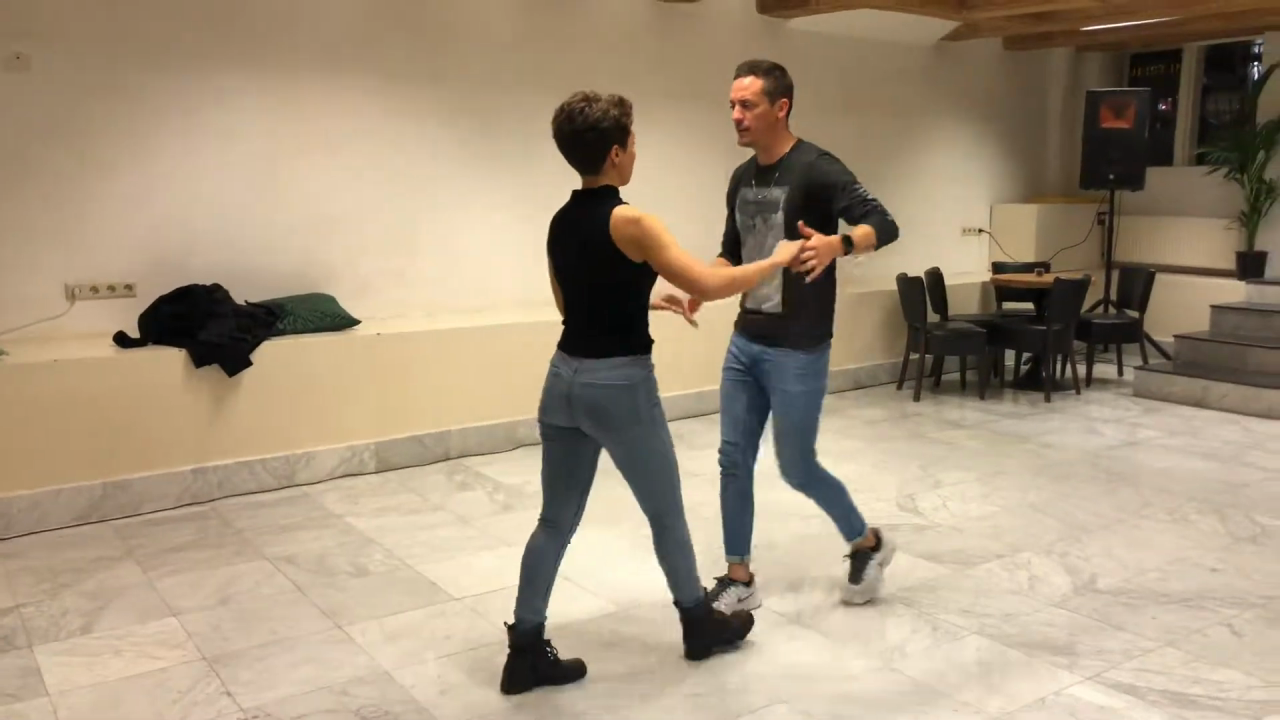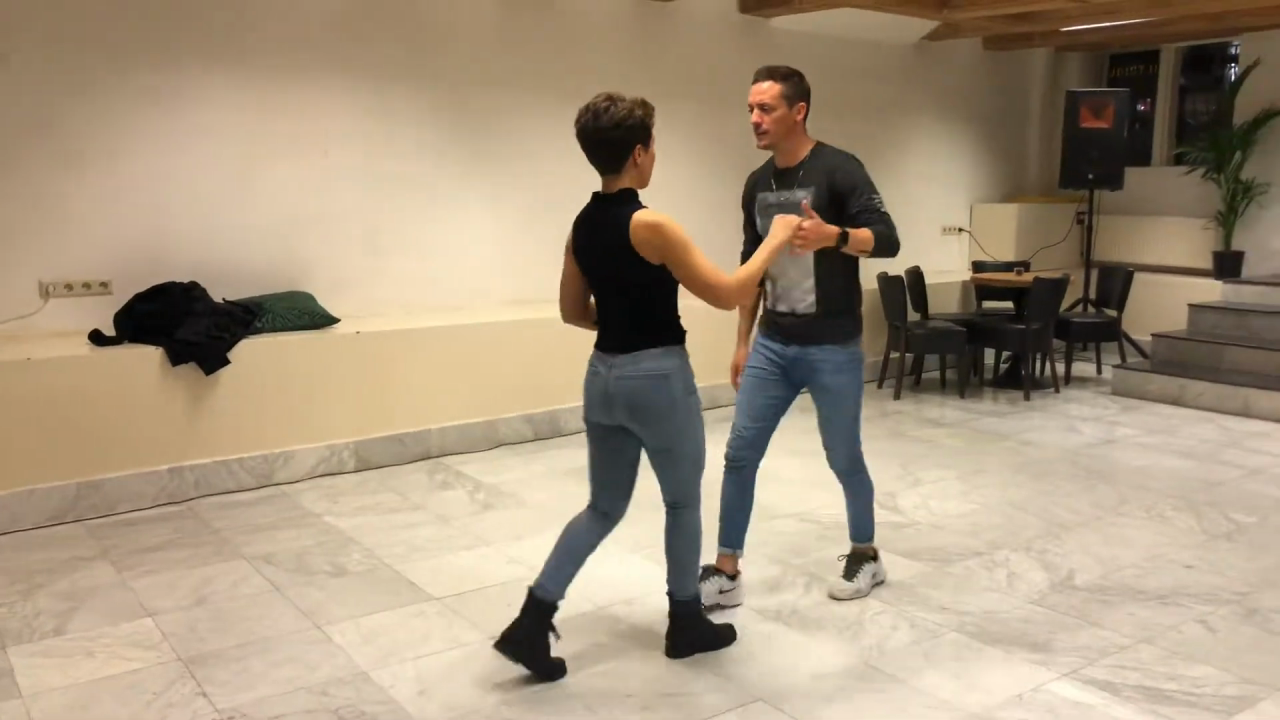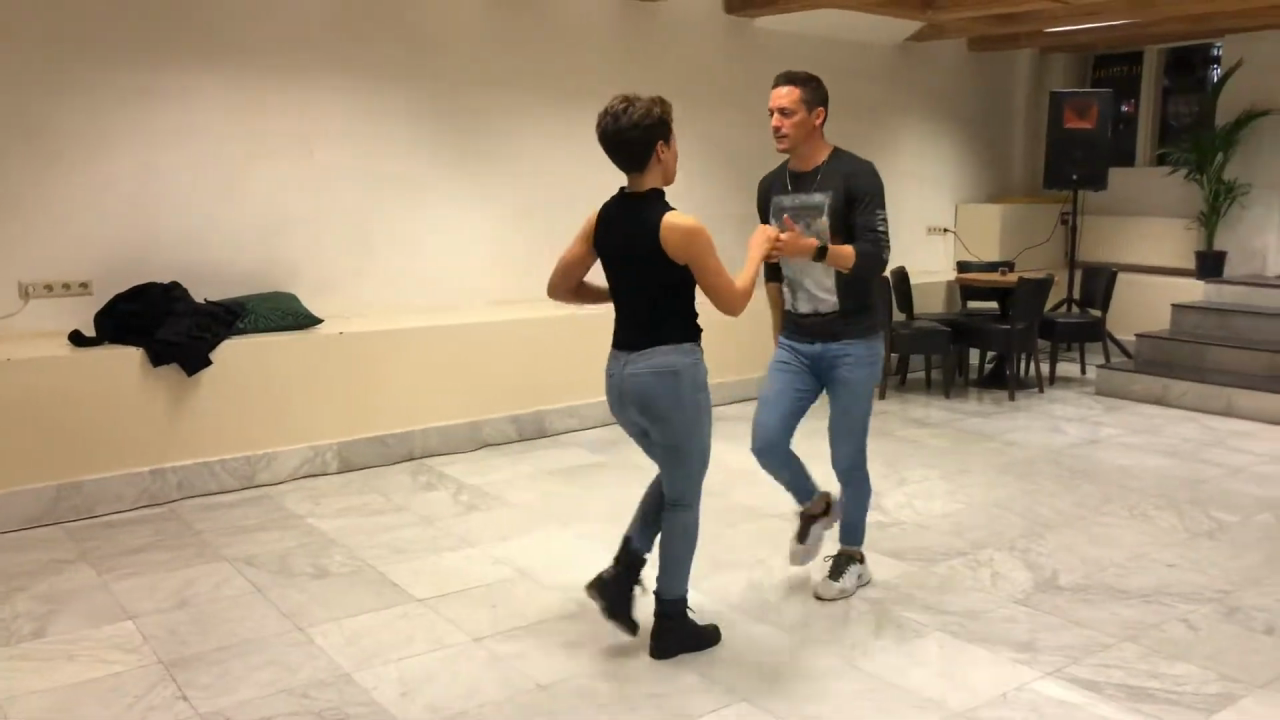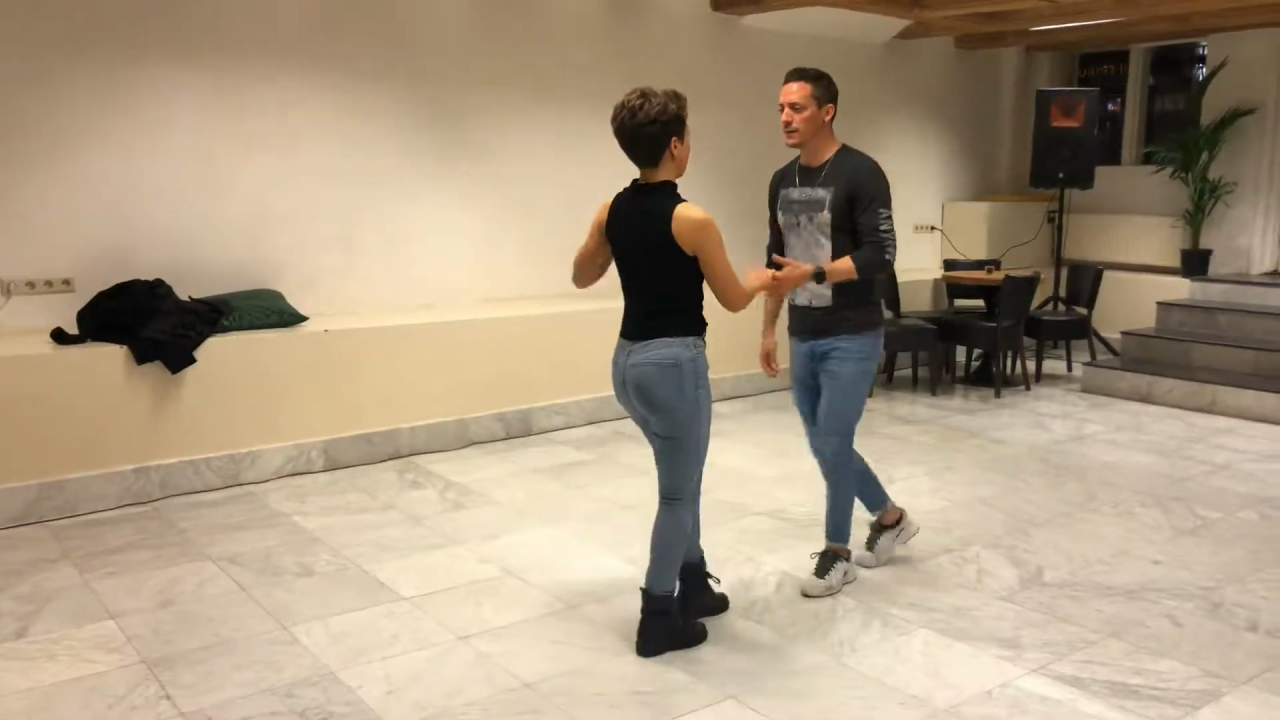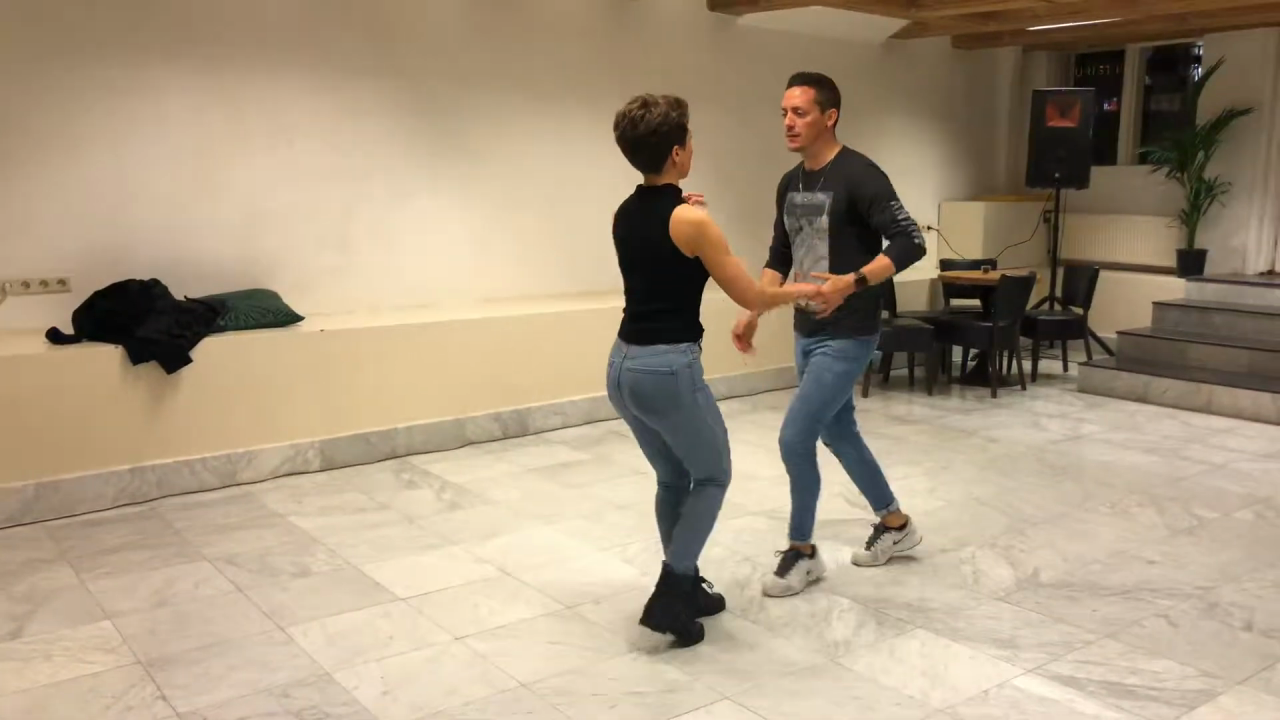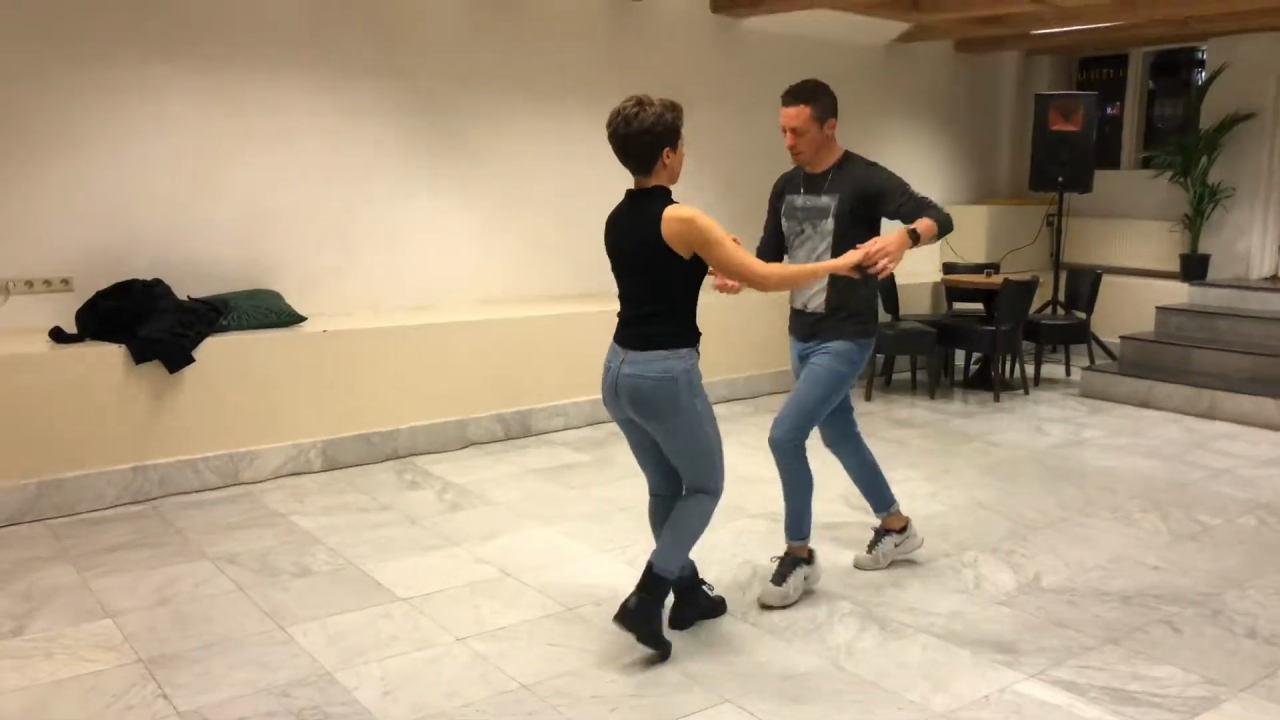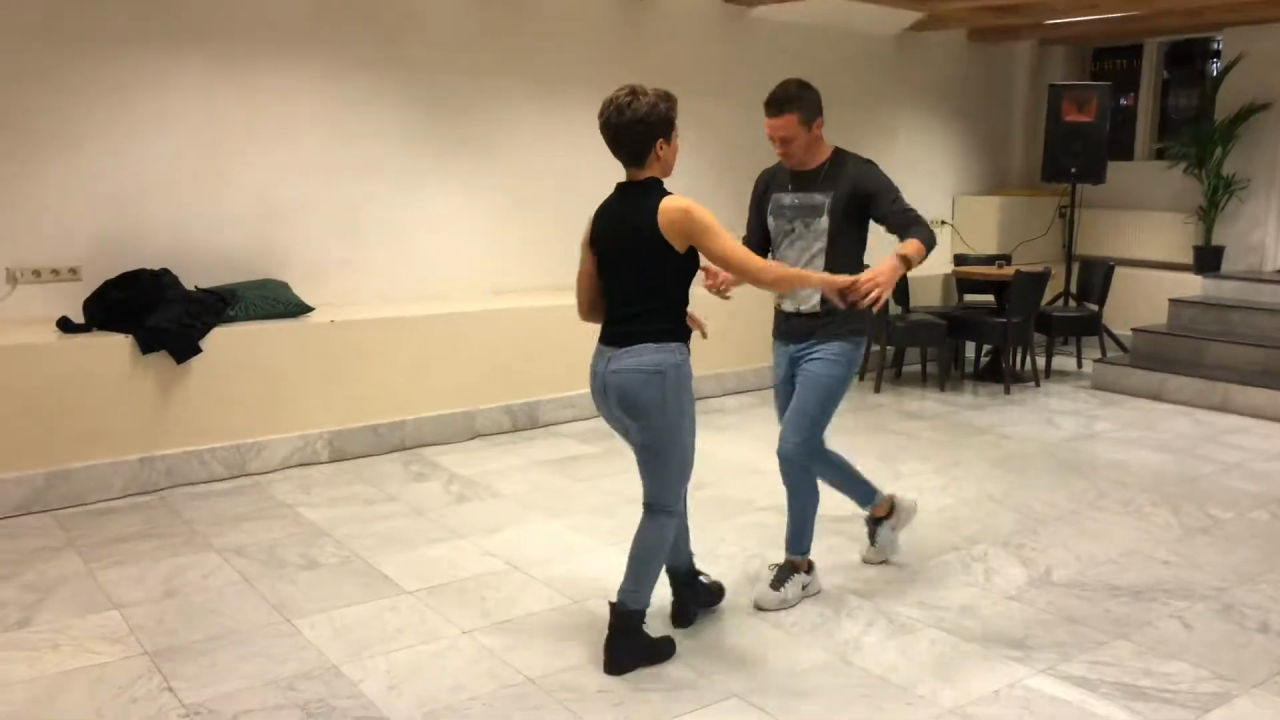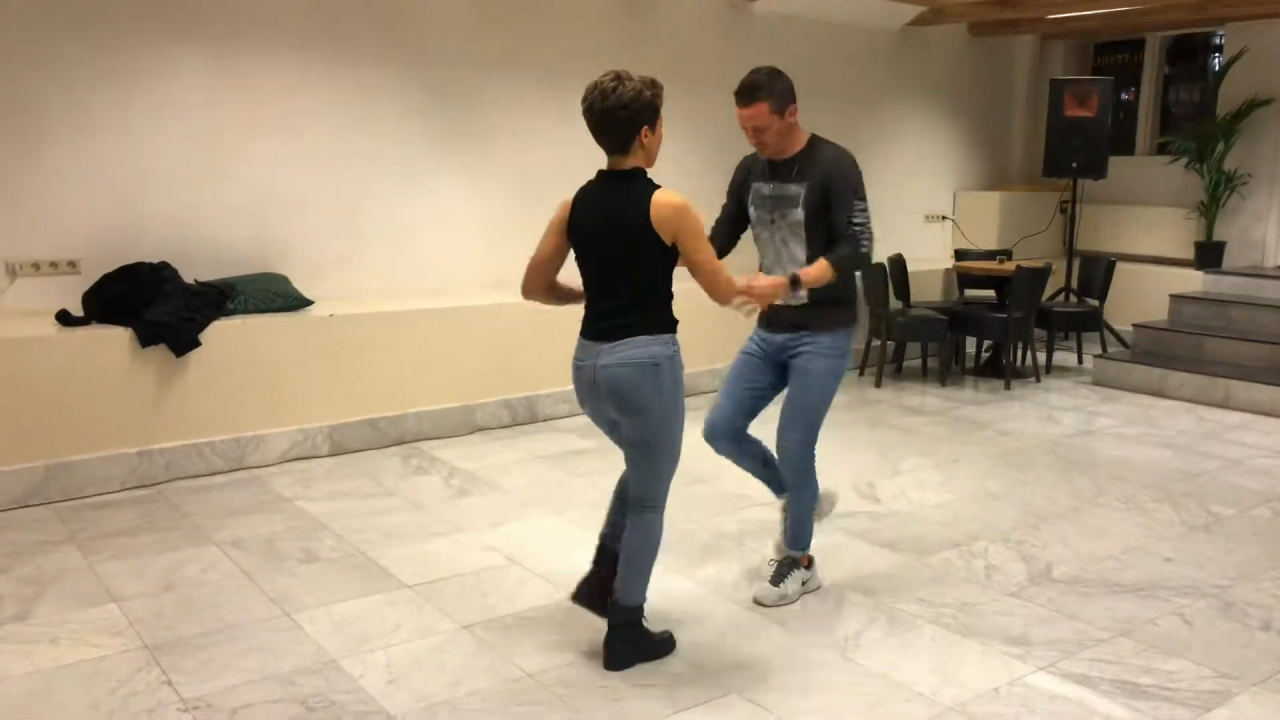
dt=0.2s
person 1, frame 1
left shoulder: (561, 222)
right shoulder: (628, 221)
right elbow: (708, 284)
left wrist: (650, 298)
right wrist: (778, 259)
left hip: (564, 379)
right hip: (619, 385)
left knee: (556, 518)
right knee: (664, 508)
left ankle: (526, 652)
right ankle: (699, 623)
person 1, frame 2
left shoulder: (584, 224)
right shoulder: (650, 226)
left elbow: (573, 311)
right elbow: (727, 294)
right wrist: (776, 239)
left hip: (604, 376)
right hip: (658, 377)
left knee: (604, 507)
right knee: (683, 502)
left ankle: (531, 624)
right ankle: (686, 623)
person 1, frame 3
left shoulder: (603, 219)
right shoulder: (679, 227)
left elbow: (559, 287)
right elbow: (733, 302)
right wrist: (758, 246)
left hip: (621, 370)
right hip: (671, 372)
left knee: (671, 481)
right knee: (682, 500)
left ankle: (620, 577)
right ankle: (671, 623)
person 1, frame 4
left shoulder: (614, 210)
right shoulder: (692, 219)
left elbow: (582, 276)
right elbow: (734, 299)
right wrist: (763, 278)
left hip: (628, 360)
right hip: (672, 363)
left knee: (679, 477)
right knee: (678, 493)
left ankle: (691, 587)
right ankle: (659, 621)
person 1, frame 5
left shoulder: (626, 214)
right shoulder: (690, 220)
right elbow: (751, 297)
right wrist: (807, 290)
left hip: (624, 365)
right hip: (666, 369)
left knee: (675, 479)
right knee: (712, 477)
left ankle: (685, 586)
right ankle: (671, 595)
person 1, frame 6
left shoulder: (616, 221)
right shoulder: (680, 219)
right elbow: (763, 277)
left wrist: (703, 246)
right wrist: (839, 263)
left hip: (619, 370)
right hip: (665, 374)
left knee: (665, 488)
right knee: (705, 488)
left ankle: (688, 591)
right ankle: (645, 598)
person 1, frame 7
left shoulder: (601, 217)
right shoulder: (676, 212)
right elbow: (760, 273)
right wrist: (826, 280)
left hip: (606, 368)
right hip: (655, 370)
left knee: (662, 486)
right knee: (663, 504)
left ankle: (688, 588)
right ankle: (625, 632)
person 1, frame 8
left shoulder: (576, 204)
right shoulder: (669, 206)
left elbow: (534, 285)
right elbow: (721, 290)
right wrist: (748, 290)
left hip: (591, 361)
right hip: (647, 364)
left knee: (642, 467)
right knee: (649, 500)
left ankle: (602, 577)
right ankle: (627, 631)
person 2, frame 1
left shoulder: (817, 169)
right shoulder: (741, 179)
left elbow: (884, 225)
left wrist: (838, 243)
left hip: (798, 348)
right hip: (745, 341)
left knee: (795, 467)
right knee: (733, 460)
left ankle: (867, 544)
right ankle: (738, 576)
person 2, frame 2
left shoulder: (839, 169)
right shoulder: (757, 184)
left elbow: (887, 239)
left wrist: (834, 235)
right wrist: (743, 341)
left hip: (832, 345)
right hip: (773, 344)
left knee: (842, 457)
right knee: (740, 453)
left ankle: (864, 554)
right ankle: (726, 570)
person 2, frame 3
left shoulder: (855, 176)
right shoulder: (770, 187)
left elbow: (875, 257)
left wrist: (814, 249)
right wrist: (779, 335)
left hip: (854, 342)
right hip: (795, 343)
left knee: (847, 457)
right knee: (766, 442)
left ankle: (851, 556)
right ankle: (815, 506)
person 2, frame 4
left shoulder: (861, 173)
right shoulder: (781, 181)
left elbow: (881, 255)
left wrist: (814, 274)
right wrist: (769, 330)
left hip: (853, 337)
right hip: (804, 339)
left knee: (834, 450)
right knee: (825, 450)
left ankle: (837, 551)
right ankle: (890, 516)
person 2, frame 5
left shoulder: (860, 176)
right shoulder: (789, 184)
left elbow: (909, 245)
left wrist: (851, 282)
right wrist: (752, 312)
left hip: (847, 337)
right hip: (808, 335)
left knee: (794, 439)
right knee: (840, 435)
left ankle: (802, 550)
right ankle: (895, 523)
person 2, frame 6
left shoulder: (864, 179)
right shoulder: (785, 186)
left elbow: (937, 218)
right elbow: (769, 253)
left wrist: (902, 237)
right wrist: (738, 272)
left hip: (844, 338)
right hip: (802, 336)
left knee: (785, 437)
right knee: (840, 436)
left ankle: (799, 555)
right ankle: (897, 526)
person 2, frame 7
left shoulder: (856, 176)
right shoulder: (769, 183)
left elbow: (920, 232)
right elbow: (754, 253)
left wrist: (895, 264)
right wrist: (726, 275)
left hip: (835, 340)
right hip: (787, 339)
left knee: (792, 450)
right knee: (806, 447)
left ankle: (798, 566)
right ankle: (884, 508)
person 2, frame 8
left shoulder: (833, 165)
right shoulder: (749, 171)
left elbow: (856, 251)
right elbow: (721, 238)
left wrist: (787, 282)
left hip: (825, 332)
right hip: (769, 331)
left knee: (793, 444)
right knee: (720, 429)
left ankle: (798, 561)
right ankle: (799, 495)
